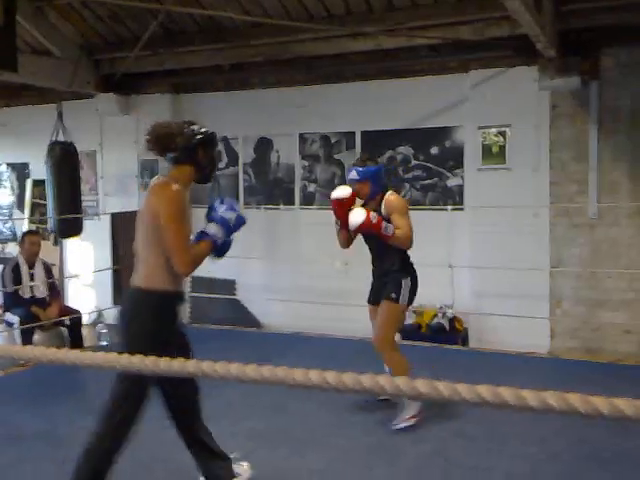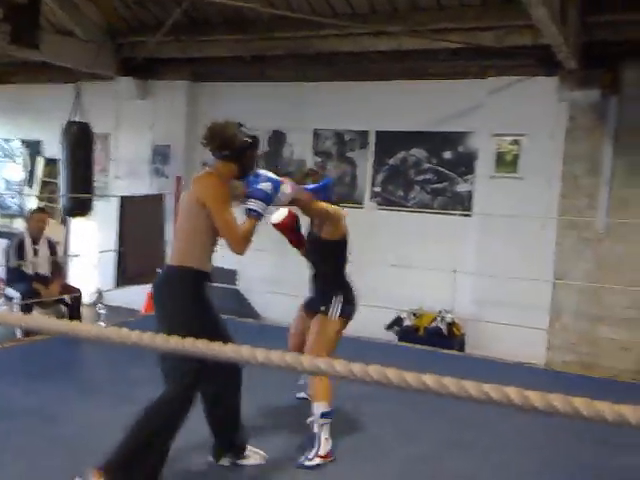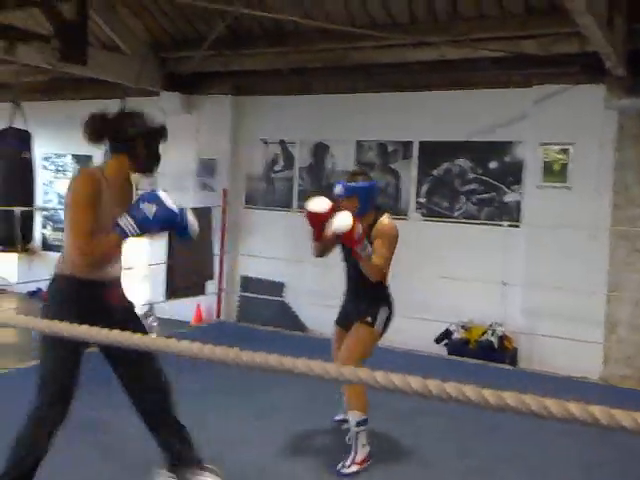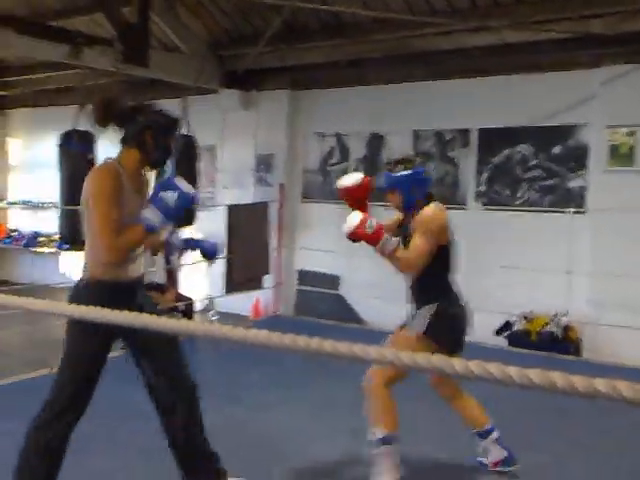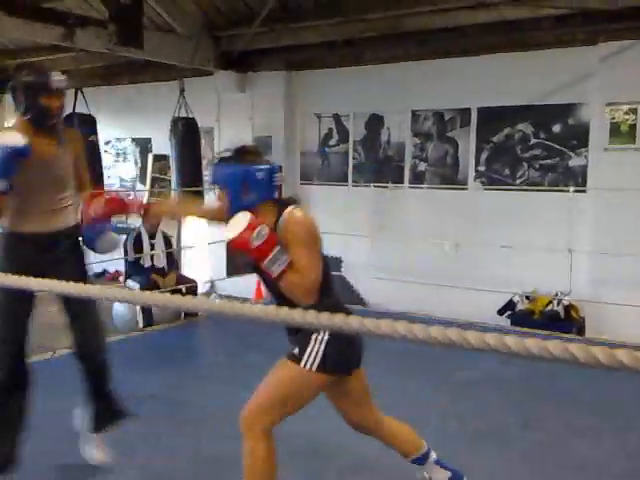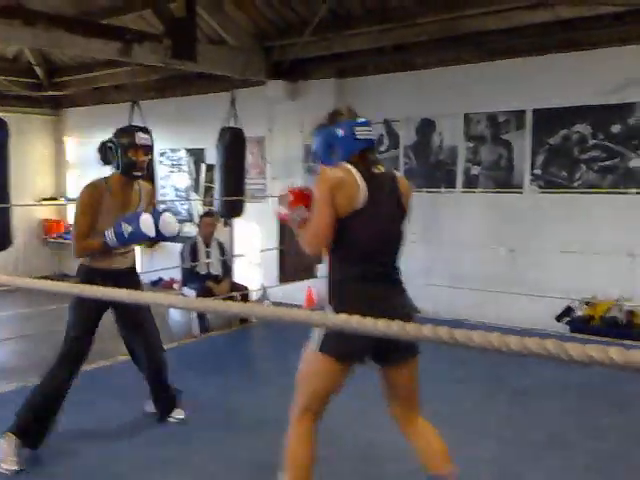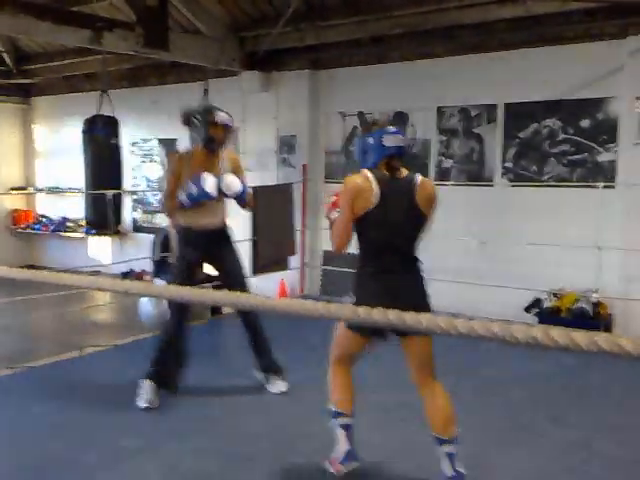
dt=0.7s
person 1, frame 1
left shoulder: (169, 189)
right shoulder: (171, 194)
right elbow: (184, 263)
left wrist: (209, 236)
right wrist: (216, 233)
left hip: (159, 307)
right hip: (152, 309)
left knee: (183, 394)
right knee: (124, 411)
person 1, frame 2
left shoulder: (212, 180)
right shoulder: (213, 182)
right elbow: (238, 243)
right wrist: (258, 204)
left hip: (187, 286)
right hip: (182, 288)
left knee: (224, 364)
right knee: (182, 387)
left ankle: (229, 448)
person 1, frame 3
left shoulder: (128, 185)
right shoulder: (86, 182)
right elbow: (84, 254)
left wrist: (168, 221)
right wrist: (134, 222)
left hip: (108, 294)
right hip: (70, 298)
left knee: (150, 385)
right knee: (53, 404)
person 1, frame 4
left shoulder: (141, 178)
right shoulder: (105, 177)
right elbow: (112, 250)
left wrist: (185, 243)
right wrist: (159, 211)
left hip: (133, 295)
right hip: (99, 300)
left knee: (178, 388)
right knee: (65, 405)
person 1, frame 5
left shoulder: (71, 138)
left elbow: (85, 191)
left wrist: (98, 216)
left hip: (65, 247)
left knee: (91, 344)
left ankle: (95, 420)
person 1, frame 6
left shoulder: (145, 190)
right shoulder: (95, 191)
right elbow: (80, 248)
left wrist: (163, 228)
right wrist: (119, 235)
left hip: (126, 278)
right hip: (93, 280)
left knee: (152, 353)
right knee: (68, 362)
left ankle: (164, 403)
person 1, frame 7
left shoulder: (232, 160)
right shoulder: (180, 162)
left elbow: (248, 204)
right elbow: (168, 210)
left wrist: (241, 194)
right wrist: (189, 196)
left hip: (220, 239)
right hip: (189, 241)
right knee: (178, 312)
left ankle: (267, 369)
right ankle: (154, 379)
person 2, frame 1
left shoulder: (392, 200)
right shoulder: (359, 204)
left elbow: (406, 241)
right elbow: (344, 243)
left wrist: (377, 225)
right wrist: (341, 217)
left hip: (399, 277)
right hip: (380, 277)
left knee: (381, 341)
right knee: (384, 340)
left ankle: (410, 402)
person 2, frame 2
left shoulder: (330, 214)
right shoulder: (316, 219)
left elbow: (309, 201)
right wrist: (291, 233)
left hip: (335, 298)
right hip: (321, 295)
right knee: (295, 347)
left ankle: (323, 443)
right ankle: (316, 391)
person 2, frame 3
left shoulder: (384, 226)
right shoulder: (346, 217)
left elbow: (377, 274)
right elbow: (320, 251)
left wrist: (356, 240)
right wrist: (318, 226)
left hip: (375, 307)
right hip: (352, 302)
left knee: (347, 369)
right knee: (340, 366)
left ankle: (361, 448)
right ankle: (353, 411)
person 2, frame 4
left shoulder: (431, 215)
right shoulder: (410, 216)
left elbow: (411, 266)
right elbow: (390, 240)
left wrist: (376, 237)
right wrist: (359, 206)
left hip: (434, 313)
right hip: (446, 312)
left knee: (376, 381)
right knee: (447, 388)
right ankle: (498, 452)
person 2, frame 5
left shoulder: (294, 221)
right shoulder: (254, 216)
left elbow: (306, 292)
right elbow: (195, 208)
left wrist: (268, 254)
left hip: (327, 337)
right hip: (332, 336)
left knee: (254, 422)
right knee: (364, 420)
person 2, frame 6
left shoulder: (330, 178)
right shoulder: (399, 185)
left elbow: (315, 246)
left wrist: (298, 218)
left hip: (351, 312)
right hip: (395, 309)
left knee: (303, 415)
right knee: (409, 417)
person 2, frame 7
left shoulder: (356, 184)
right shoulder: (425, 189)
left elbow: (339, 244)
left wrist: (336, 217)
left hip: (372, 293)
right hip: (410, 292)
left knee: (339, 361)
right knee: (427, 381)
left ankle: (344, 449)
